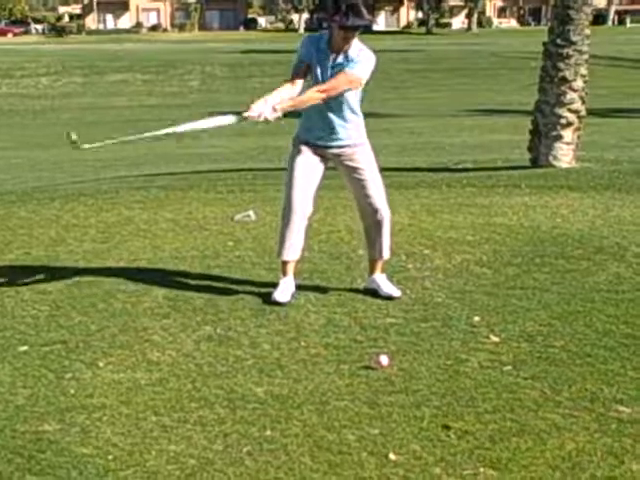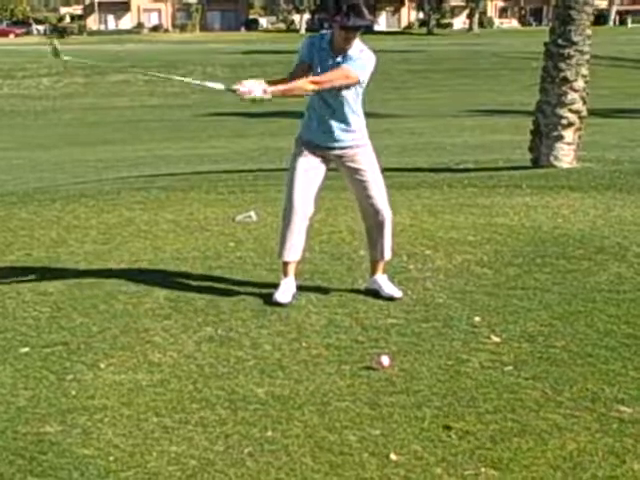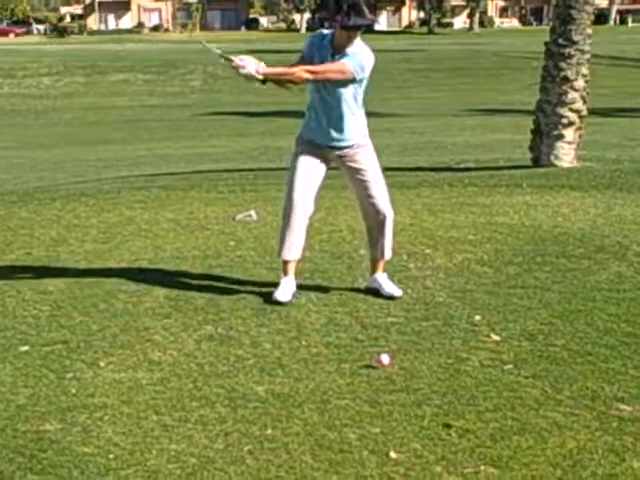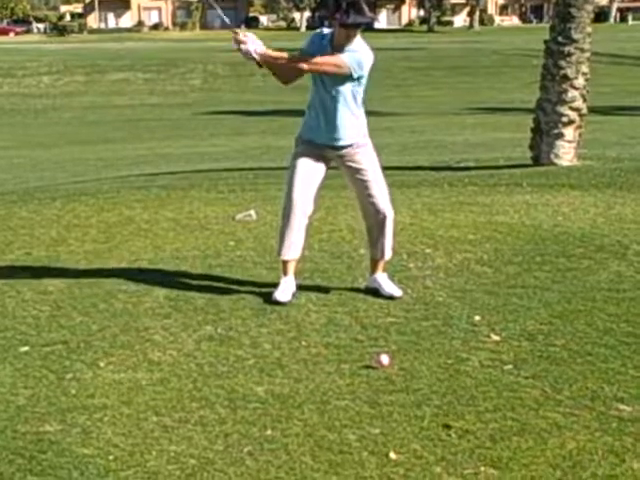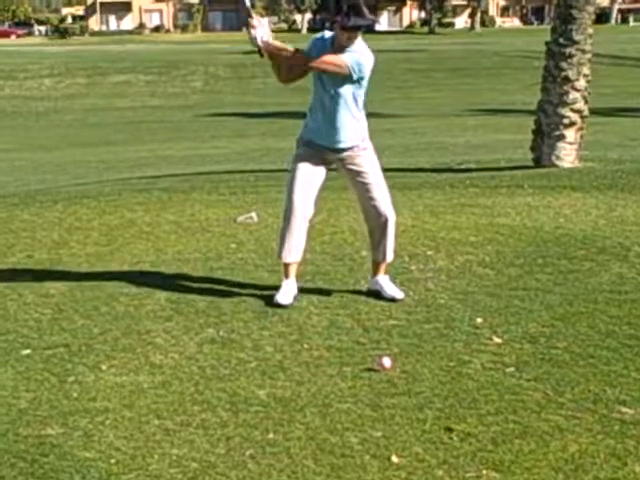
dt=0.1s
person 1, frame 1
left shoulder: (364, 58)
right shoulder: (311, 43)
left elbow: (323, 92)
right elbow: (295, 84)
left wrist: (276, 109)
right wrist: (264, 102)
left hip: (351, 142)
right hip: (310, 141)
left knee: (377, 208)
right knee: (296, 207)
left ankle: (376, 276)
right ankle: (287, 279)
person 1, frame 2
left shoulder: (364, 59)
right shoulder: (314, 43)
left elbow: (316, 84)
right elbow: (295, 78)
left wrist: (267, 90)
right wrist: (261, 85)
left hip: (353, 144)
right hip: (313, 141)
left knee: (379, 210)
right knee: (297, 207)
left ankle: (377, 277)
right ankle: (288, 280)
person 1, frame 3
left shoulder: (362, 57)
right shoulder: (317, 41)
left elbow: (311, 74)
right elbow: (292, 75)
left wrist: (262, 70)
right wrist: (260, 69)
left hip: (353, 143)
right hip: (313, 141)
left knee: (380, 209)
right knee: (297, 207)
left ankle: (377, 276)
right ankle: (288, 279)
person 1, frame 4
left shoulder: (361, 56)
right shoulder: (319, 39)
left elbow: (304, 64)
right elbow: (286, 76)
left wrist: (260, 53)
right wrist: (259, 52)
left hip: (353, 143)
right hip: (313, 142)
left knee: (381, 210)
right knee: (296, 207)
left ankle: (377, 275)
right ankle: (287, 279)
person 1, frame 5
left shoulder: (362, 58)
right shoulder: (322, 41)
left elbow: (308, 62)
right elbow: (288, 75)
left wrist: (268, 43)
right wrist: (268, 42)
left hip: (354, 146)
right hip: (314, 143)
left knee: (382, 212)
right knee: (297, 209)
left ankle: (379, 278)
right ankle: (289, 281)
